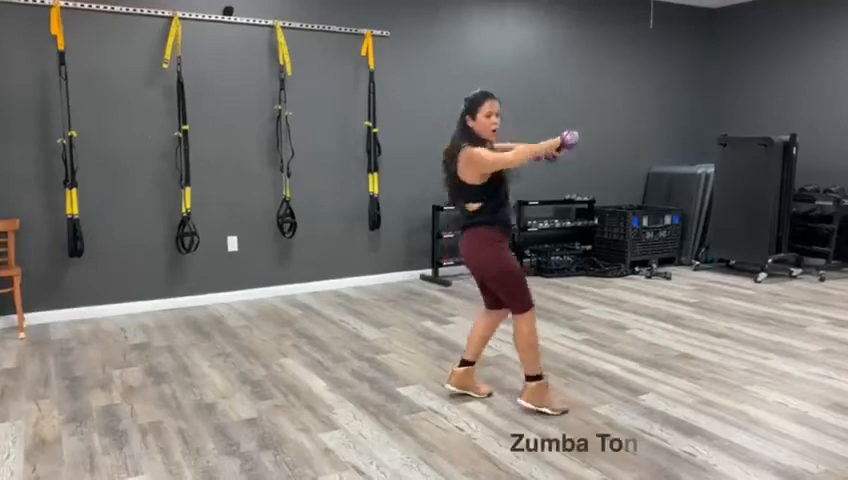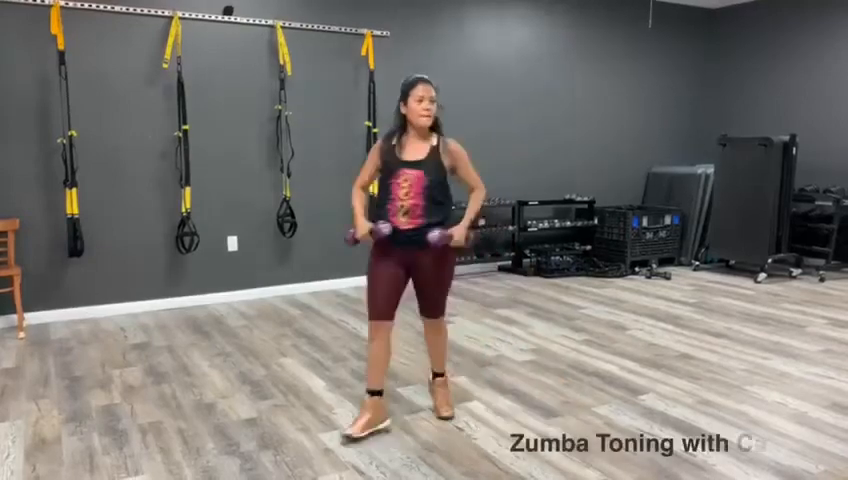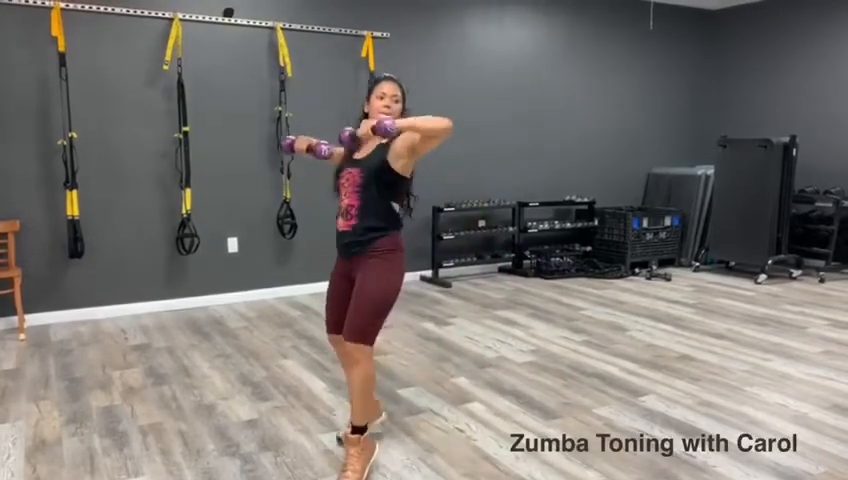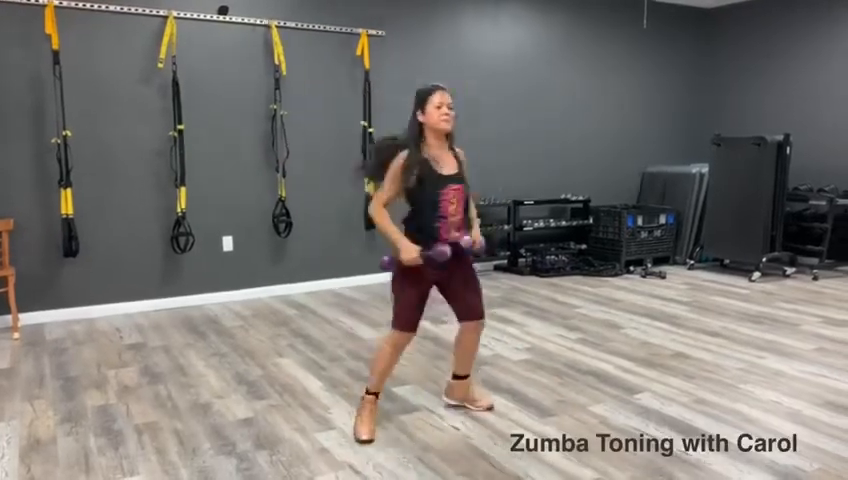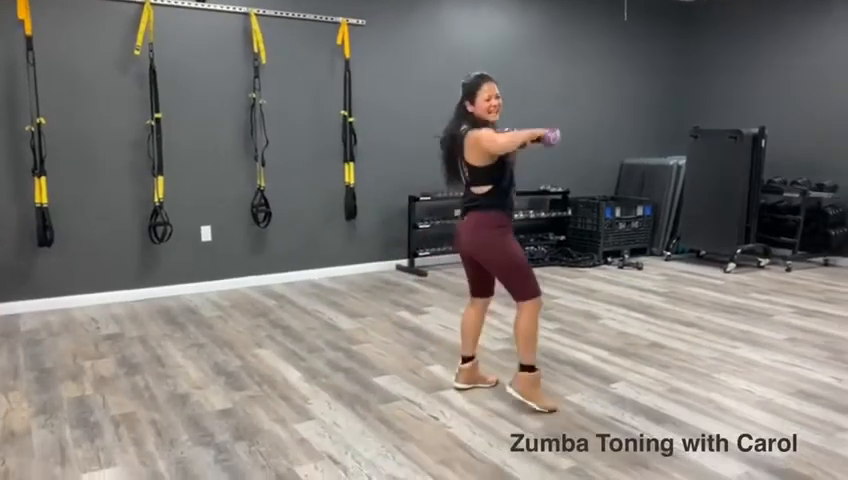
dt=0.7s
person 1, frame 1
left shoulder: (483, 150)
right shoulder: (471, 155)
left elbow: (507, 151)
right elbow: (508, 159)
left wrist: (531, 148)
right wrist: (548, 145)
left hip: (485, 242)
right hip: (485, 243)
left knee: (497, 308)
right knee: (523, 313)
left ankle: (462, 373)
right ankle: (537, 388)
person 1, frame 2
left shoulder: (448, 149)
right shoulder: (385, 147)
left elbow: (478, 189)
right elbow: (360, 187)
left wrist: (463, 226)
right wrist: (360, 220)
left hip: (433, 249)
right hip: (389, 249)
left knee: (433, 321)
right knee: (378, 325)
left ankle: (439, 383)
right ankle: (374, 408)
person 1, frame 3
left shoulder: (402, 145)
right shoulder: (355, 146)
left elbow: (444, 125)
right elbow: (335, 157)
left wrist: (390, 125)
right wrist: (310, 146)
left hip: (380, 256)
right hip: (346, 255)
left knee: (357, 346)
right knee: (338, 339)
left ankle: (360, 443)
right ankle: (369, 405)
person 1, frame 4
left shoulder: (457, 156)
right shoulder: (407, 159)
right elbow: (377, 207)
left wrist: (475, 229)
right wrist: (402, 244)
left hip: (455, 257)
right hip: (417, 260)
left knee: (474, 321)
right knee: (402, 334)
left ankle: (459, 387)
right ankle: (368, 404)
person 1, frame 5
left shoulder: (463, 135)
right shoulder: (480, 136)
right elbow: (502, 144)
left wrist: (515, 138)
right wrist: (534, 132)
left hip: (469, 228)
right hip: (490, 228)
left knee: (480, 298)
right knee: (530, 299)
left ankle: (467, 368)
right ankle: (527, 381)
